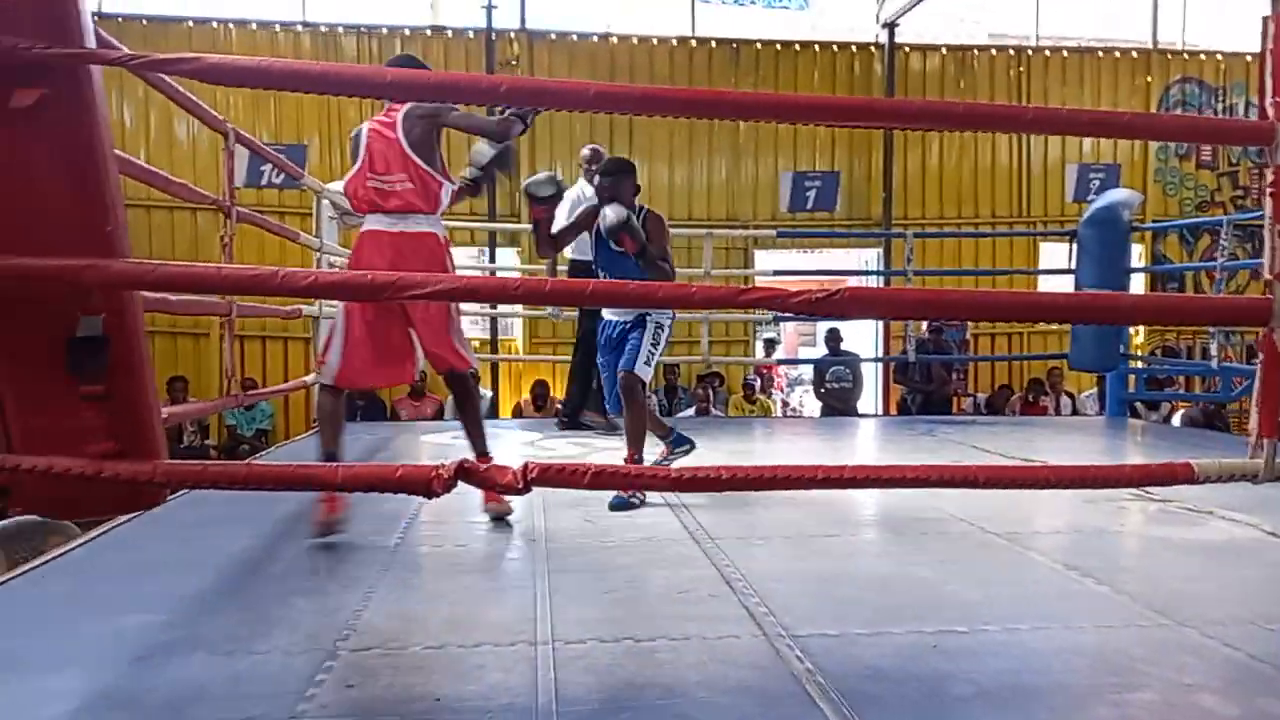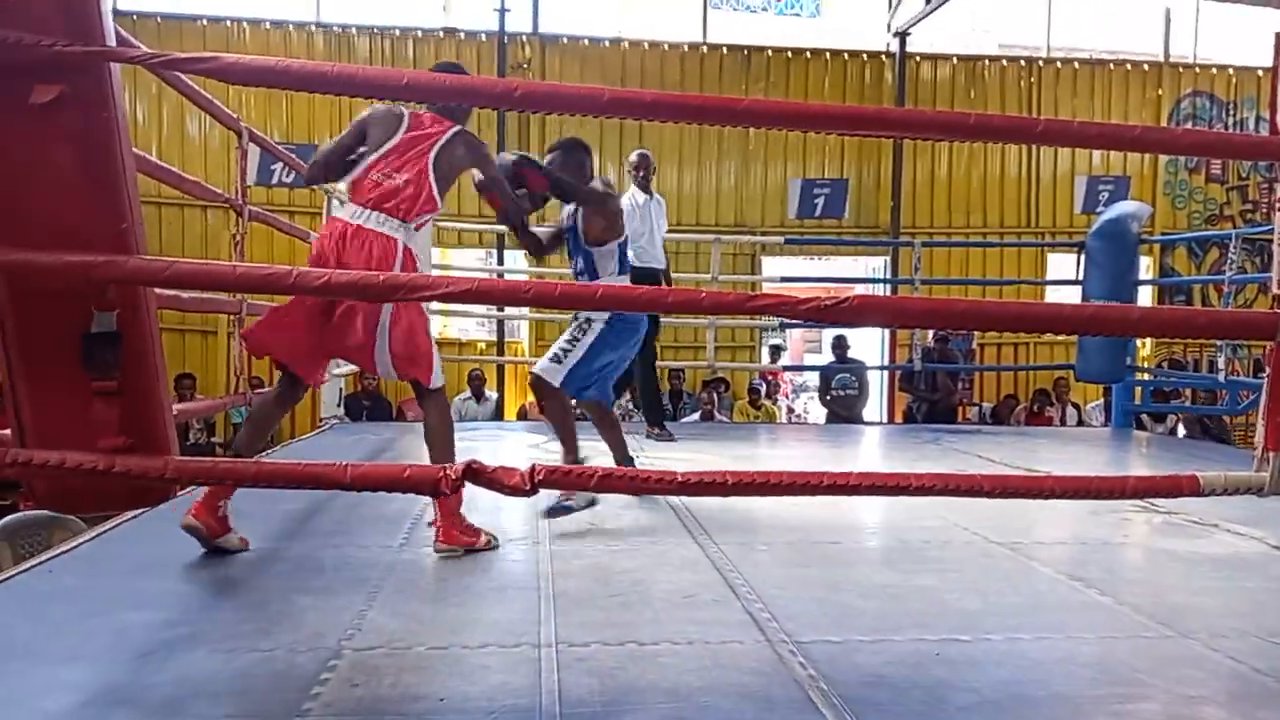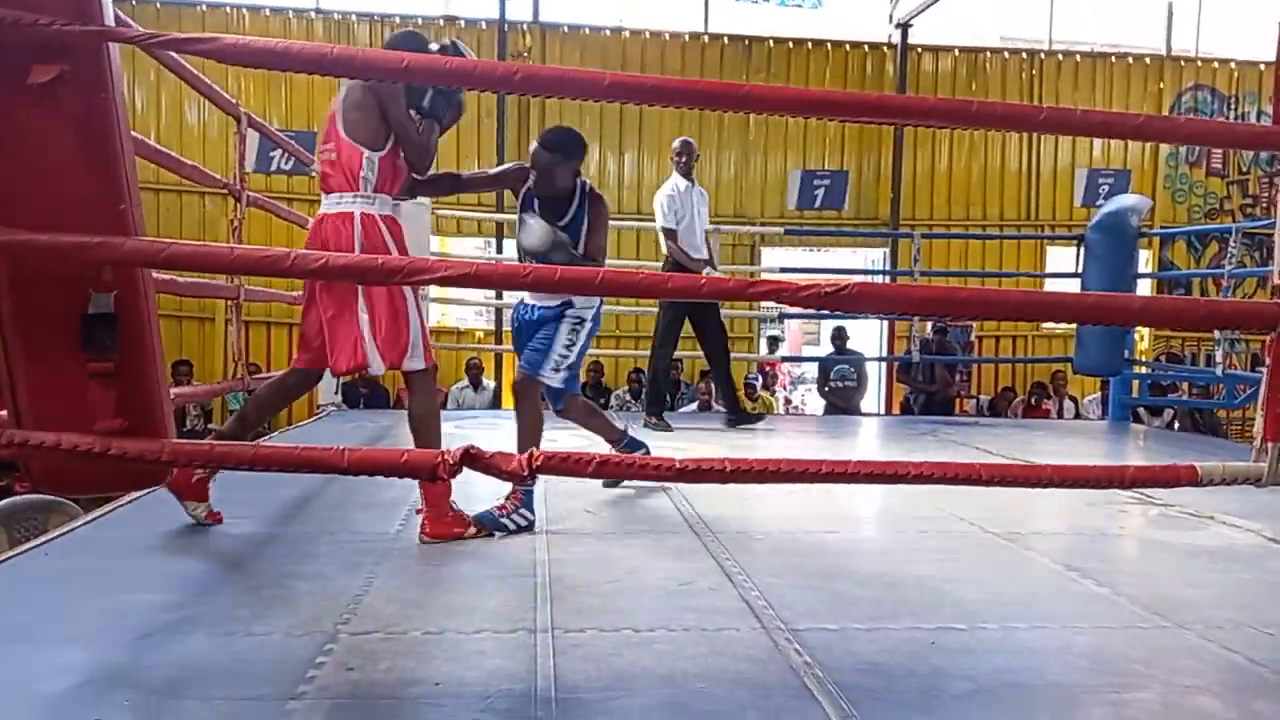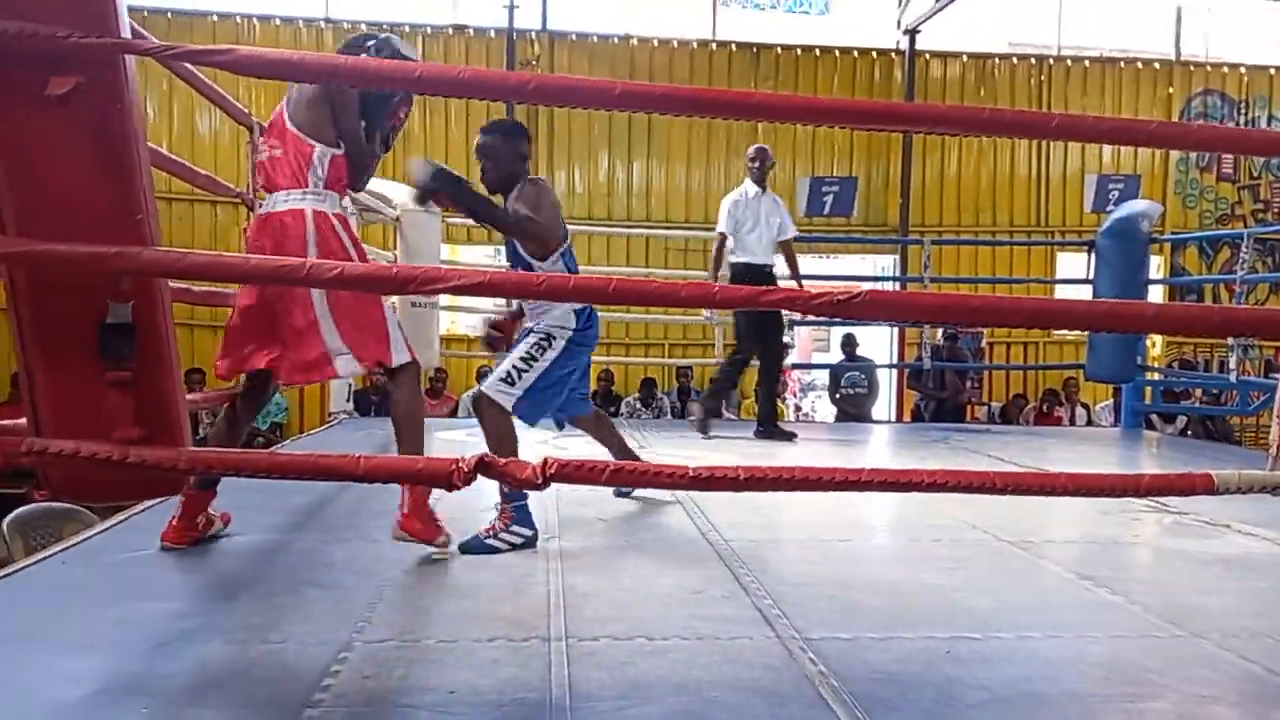
dt=0.4s
person 1, frame 1
left shoulder: (360, 134)
right shoulder: (418, 118)
right elbow: (501, 125)
left wrist: (466, 181)
right wrist: (509, 124)
left hip: (375, 247)
right hip: (425, 247)
left knee: (336, 378)
right knee: (457, 372)
left ankle: (331, 494)
right ankle: (490, 484)
person 1, frame 2
left shoulder: (382, 117)
right shoulder: (463, 142)
left elbow: (315, 171)
right elbow: (511, 207)
left hip: (337, 238)
right hip: (387, 256)
left knee: (290, 381)
right knee: (429, 387)
left ankle: (212, 502)
right ankle: (451, 521)
person 1, frame 3
left shoulder: (353, 99)
right shoulder: (381, 83)
left elbow: (400, 172)
right elbow: (417, 161)
right wrist: (437, 114)
left hip: (332, 232)
right hip: (362, 232)
left knee: (306, 370)
right knee: (419, 368)
left ankle: (196, 472)
right ankle: (439, 512)
person 1, frame 4
left shoulder: (297, 100)
right shoulder: (338, 82)
right elbow: (359, 170)
left wrist: (381, 124)
right wrist: (380, 116)
left hip: (269, 232)
right hip: (313, 231)
left knee: (257, 380)
right knee: (399, 366)
left ankle: (189, 515)
right ankle: (416, 506)
person 2, frame 1
left shoulder: (653, 223)
right shoulder: (592, 216)
left elbow: (667, 281)
right elbow: (548, 249)
left wrist: (637, 246)
left hip: (649, 316)
right hip: (611, 319)
left knee: (629, 382)
right knee: (622, 393)
right ankle: (673, 439)
person 2, frame 2
left shoulder: (601, 194)
right shoulder: (575, 210)
left elbow: (588, 196)
right elbow: (539, 248)
left wrist: (539, 174)
left hip: (611, 314)
right hip: (625, 317)
left knee: (546, 379)
right knee: (592, 398)
right ankle: (627, 470)
person 2, frame 3
left shoulder: (593, 204)
right shoulder: (521, 179)
left elbow: (596, 274)
right elbow: (460, 181)
left wrist: (565, 255)
right wrist: (411, 185)
left hip: (575, 307)
right hip: (534, 307)
left knee: (531, 386)
right knee: (560, 395)
left ankle: (521, 501)
right ankle: (628, 446)
person 2, frame 4
left shoulder: (536, 195)
right shoulder: (516, 198)
left elbow: (528, 225)
left wrist: (457, 196)
right wrist: (511, 320)
left hip: (563, 322)
right hip: (543, 321)
left knee: (489, 401)
right knee: (574, 406)
left ankle: (514, 517)
right ankle: (633, 465)
person 3, frame 1
right shoulder: (573, 197)
left hip: (600, 274)
right hip: (582, 273)
left knee: (586, 346)
left ankle: (572, 414)
right ankle: (591, 409)
person 3, frame 2
left shoulder: (658, 203)
right shoulder: (627, 206)
left wrist: (668, 284)
left hip: (655, 280)
right hip: (638, 280)
left knee: (641, 354)
right knee: (644, 354)
right ankle: (654, 422)
person 3, frame 3
left shoulder: (701, 194)
right shoulder: (667, 194)
right elbow: (671, 244)
left wrist: (714, 274)
right wrist: (703, 271)
left hip: (703, 274)
right hip: (678, 271)
left knee: (717, 343)
right knee: (665, 345)
left ankle: (734, 410)
right ankle: (653, 412)
person 3, frame 4
left shoulder: (778, 205)
right shoulder: (734, 201)
left elbow: (786, 248)
right elbow: (718, 246)
left wrist: (800, 288)
right wrist: (714, 286)
left hip: (768, 277)
right hip: (744, 275)
left knee: (773, 351)
right knee: (745, 349)
left ankle: (767, 421)
right ankle: (704, 405)
